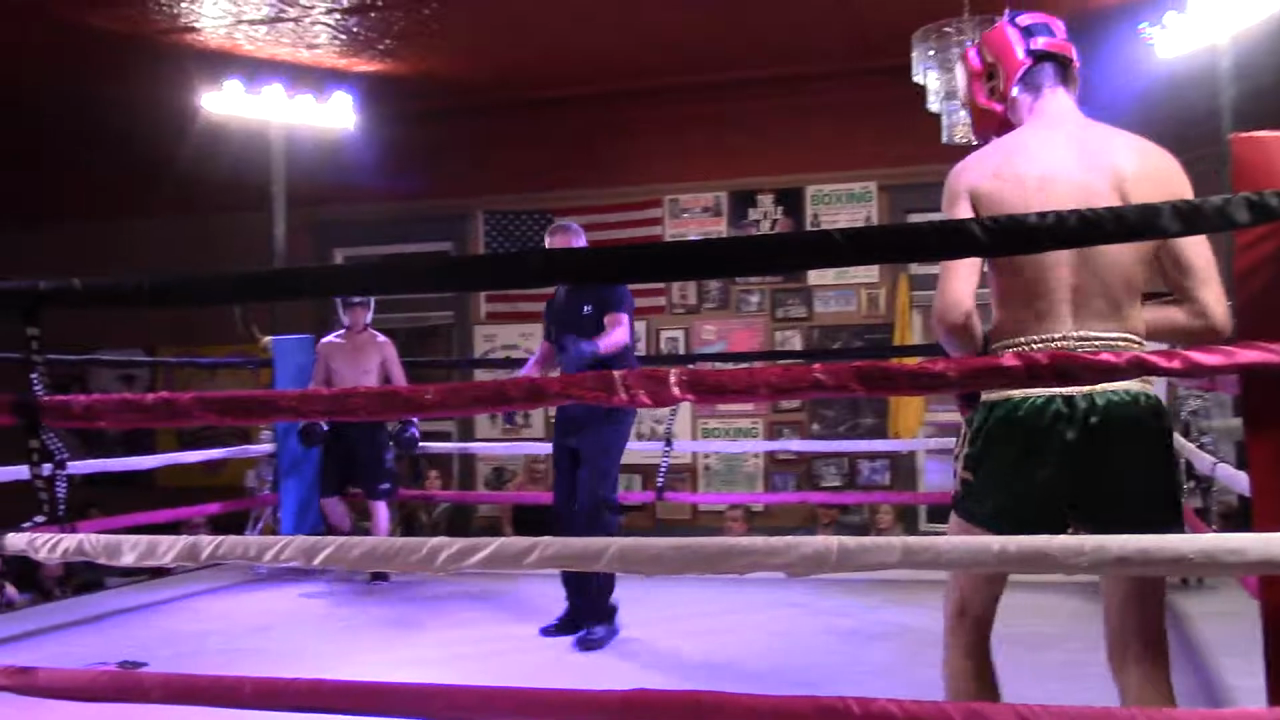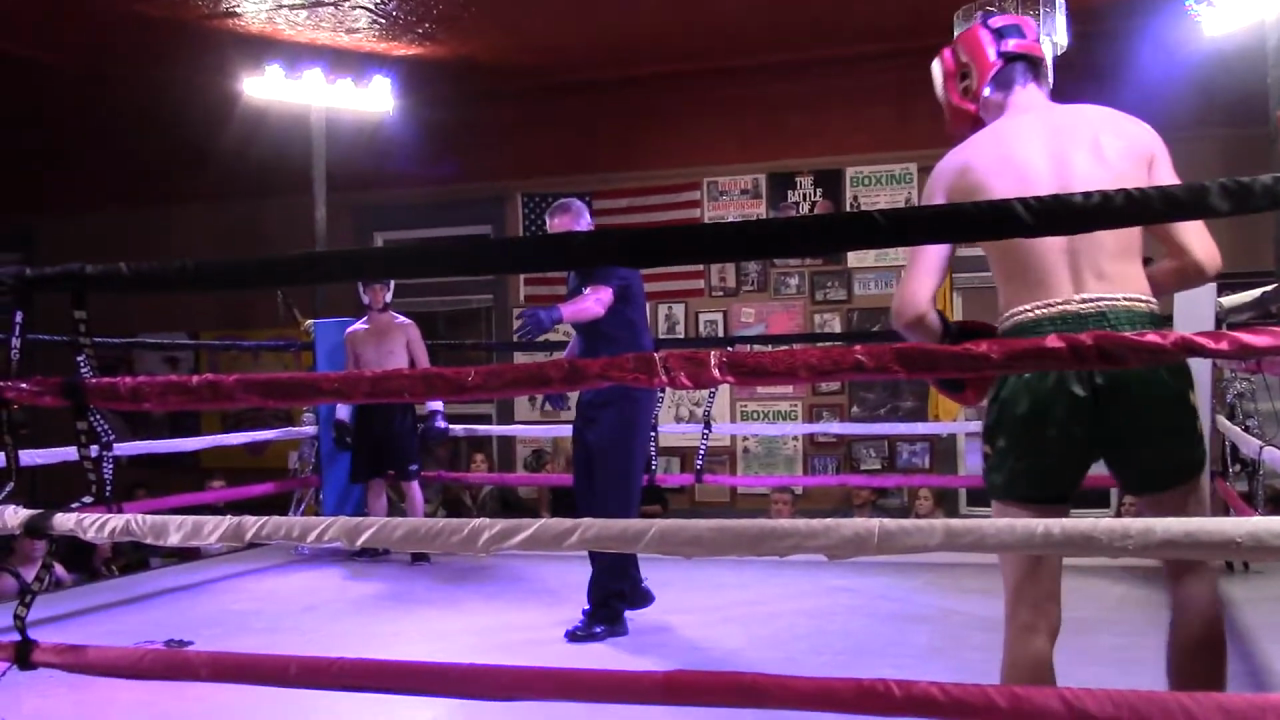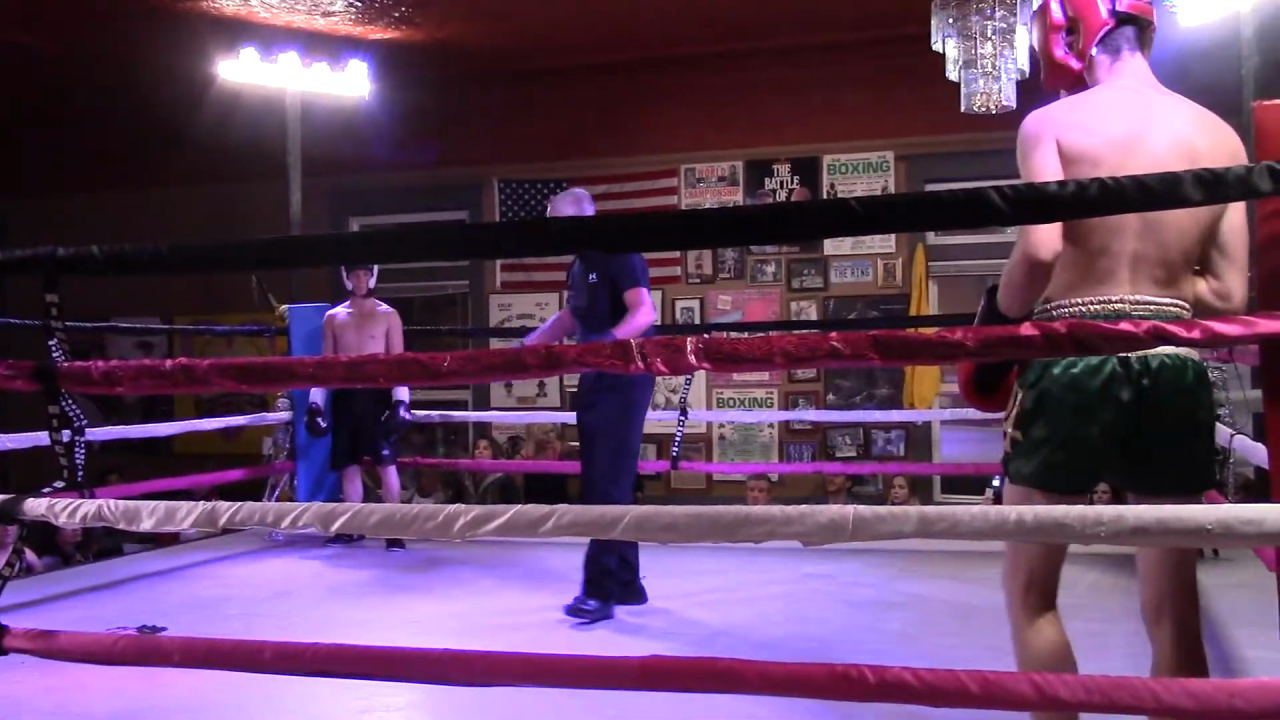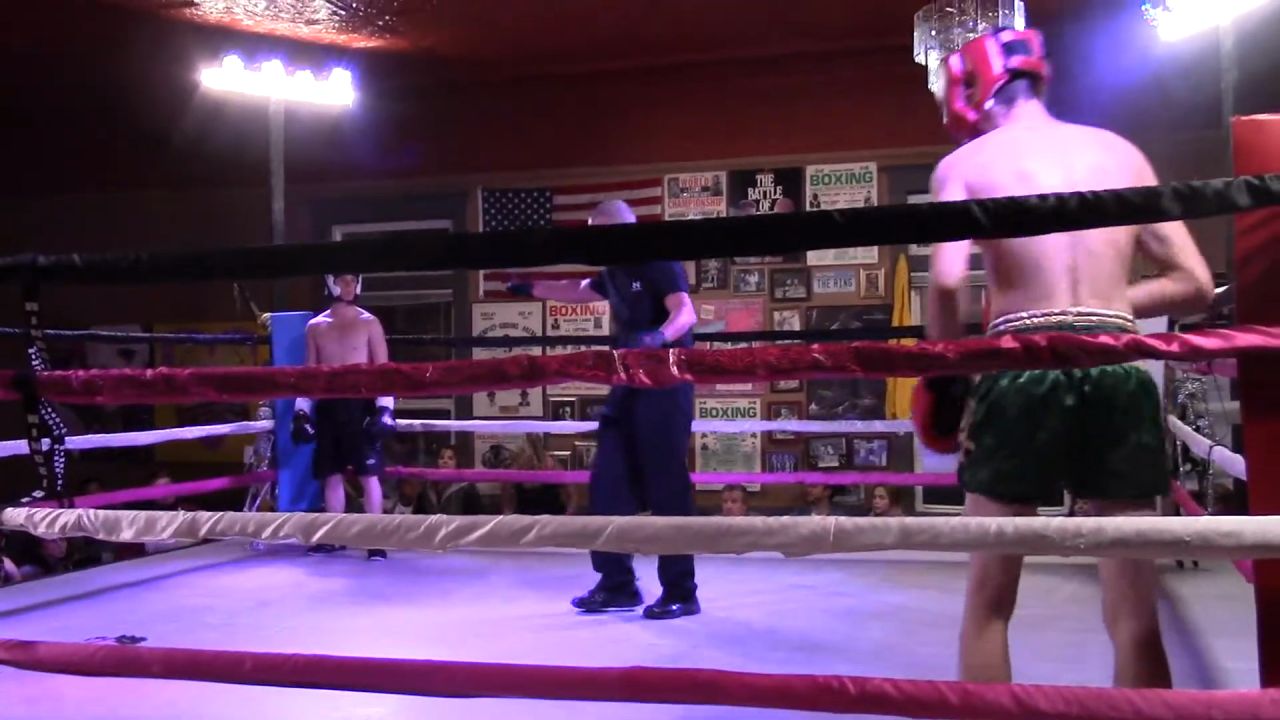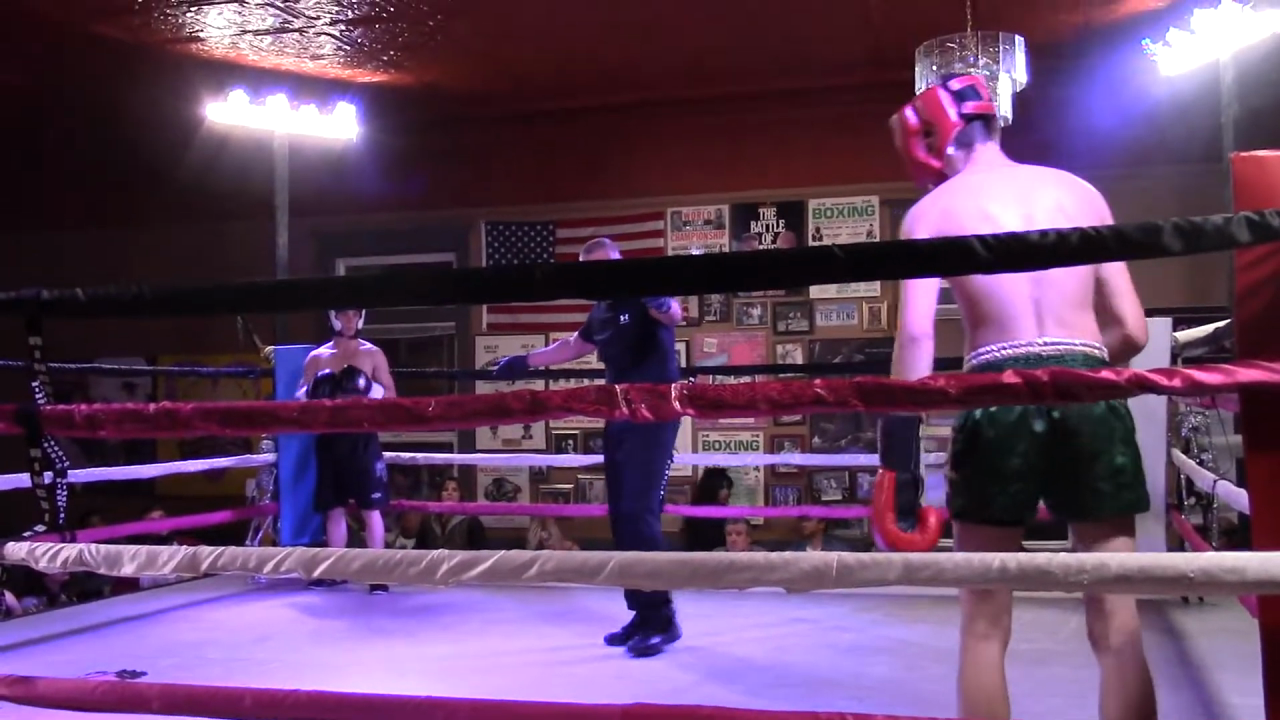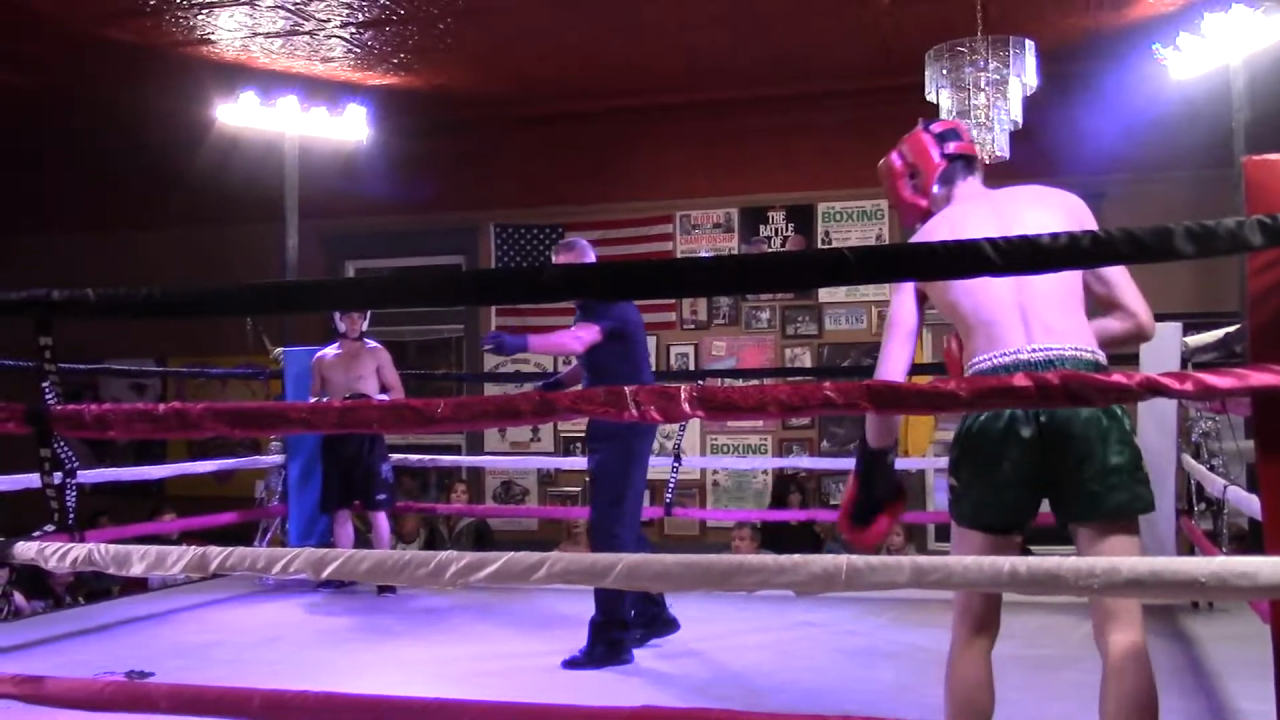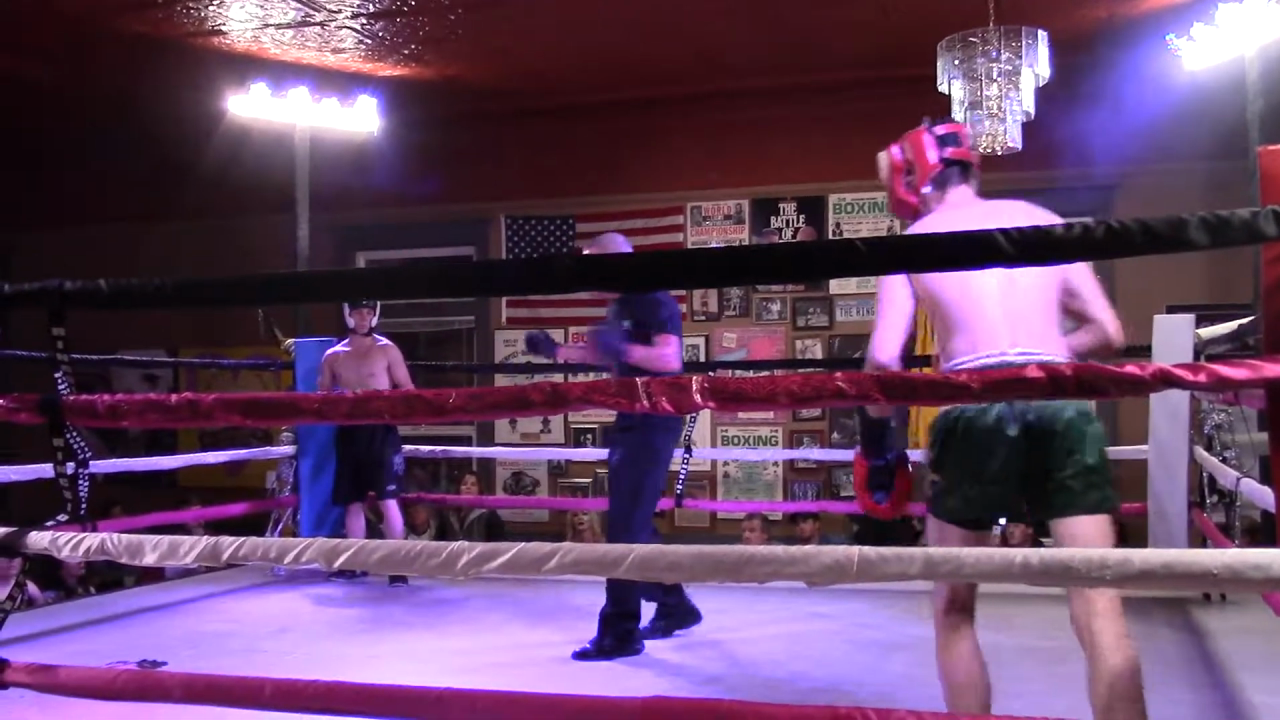
dt=0.7s
person 1, frame 1
left shoulder: (977, 172)
right shoulder: (1156, 166)
left elbow: (953, 313)
right elbow: (1211, 316)
left wrist: (976, 363)
left hip: (1021, 410)
right hip: (1127, 407)
left knee: (967, 622)
right knee: (1141, 654)
person 1, frame 2
left shoulder: (959, 166)
right shoulder: (1131, 132)
left elbow: (912, 312)
right elbow: (1201, 261)
left wrist: (956, 346)
left hip: (1035, 371)
right hip: (1139, 356)
left knee: (1030, 618)
right knee: (1191, 569)
person 1, frame 3
left shoulder: (1053, 123)
right shoulder: (1220, 138)
left elbow: (1038, 249)
right elbow: (1228, 294)
left wrist: (1002, 318)
left hip: (1072, 365)
right hip: (1174, 369)
left knee: (1031, 597)
right knee: (1173, 611)
person 1, frame 4
left shoulder: (965, 164)
right shoulder: (1122, 155)
left elbow: (948, 280)
right elbow: (1194, 284)
left wrist: (942, 374)
left hip: (1021, 376)
right hip: (1119, 375)
left knee: (988, 604)
right knee: (1134, 614)
person 1, frame 5
left shoulder: (930, 212)
right shoulder: (1081, 193)
left elbow: (916, 333)
right elbow: (1130, 330)
left wrist: (898, 452)
left hip: (999, 407)
right hip: (1091, 401)
left knee: (987, 630)
right knee: (1118, 632)
person 1, frame 6
left shoulder: (924, 247)
right shoulder: (1064, 204)
left elbow: (890, 380)
right elbow: (1139, 320)
left wrist: (875, 469)
left hip: (995, 411)
right hip: (1084, 401)
left knee: (974, 626)
right knee: (1121, 628)
person 1, frame 7
left shoulder: (914, 241)
right shoulder: (1044, 222)
left elbow: (883, 356)
right elbow: (1106, 330)
left wrist: (879, 435)
left hip: (974, 410)
right hip: (1060, 405)
left knee: (953, 613)
right knee: (1101, 616)
person 2, frame 1
left shoulder: (609, 287)
right shoulder: (556, 300)
left elbow: (621, 333)
right elbow: (545, 354)
left wrist: (590, 348)
left hip: (608, 410)
right hip: (569, 411)
left knee: (593, 502)
right knee: (566, 509)
left ankle: (600, 611)
right ankle: (581, 608)
person 2, frame 2
left shoulder: (614, 264)
right shoulder: (576, 275)
left elbow: (596, 304)
left wrist: (554, 314)
left hip: (626, 392)
right hip: (595, 392)
left knee: (615, 498)
right knee: (589, 492)
left ankle: (609, 611)
right ankle: (628, 586)
person 2, frame 3
left shoulder: (619, 257)
right shoulder: (579, 264)
left elbow: (646, 312)
right elbow: (565, 319)
left wrist: (606, 340)
right wrist: (524, 349)
left hip: (624, 378)
right hip: (595, 381)
left knee: (608, 482)
right knee: (599, 481)
left ankle: (601, 589)
right ankle: (622, 581)
person 2, frame 4
left shoulder: (660, 264)
right shoulder: (614, 273)
left elbow: (685, 313)
right elbow: (578, 292)
left wrist: (657, 338)
right wrist: (530, 288)
left hip: (664, 388)
right hip: (627, 388)
left knee: (667, 488)
right knee: (608, 482)
left ankle: (681, 592)
right ankle: (617, 582)
person 2, frame 5
left shoulder: (643, 299)
right shoulder: (600, 313)
left elbow: (673, 314)
right elbow: (571, 347)
left wrist: (663, 304)
right wrist: (525, 362)
left hip: (653, 418)
right hip: (619, 420)
left knee: (638, 514)
right knee: (624, 518)
left ankle: (658, 620)
right ankle: (649, 618)
person 2, frame 6
left shoulder: (610, 305)
right shoulder: (588, 310)
left elbow: (574, 341)
left wrist: (520, 342)
right wrist: (558, 384)
left hip: (627, 424)
right hip: (608, 424)
left knee: (609, 528)
right knee: (622, 524)
left ankle: (611, 640)
right ankle: (652, 614)
person 2, frame 7
left shoulder: (654, 302)
right shoulder: (618, 308)
left elbow: (672, 360)
right elbow: (603, 357)
left wrist: (625, 351)
right wrist: (556, 350)
left hip: (656, 421)
right hip: (630, 420)
left knee: (625, 523)
right knee: (634, 521)
left ankle: (619, 632)
right ankle: (675, 606)
person 3, frame 1
left shoulder: (382, 345)
right shoulder: (327, 345)
left elbow: (401, 387)
right elbow: (318, 386)
left wrist: (410, 420)
right wrist: (311, 416)
left hip: (370, 427)
right hip: (338, 428)
left knee: (377, 498)
right knee: (328, 496)
person 3, frame 2
left shoulder: (406, 327)
right shoulder: (353, 334)
left elbow: (425, 370)
left wrist: (435, 410)
right wrist: (342, 418)
left hip: (399, 409)
right hip: (367, 411)
left knee: (408, 479)
right knee: (374, 480)
person 3, frame 3
left shoulder: (388, 315)
right shoulder: (333, 317)
left wrist: (401, 401)
right wrist: (315, 402)
left hip: (376, 395)
right hip: (344, 396)
left knee: (386, 463)
right knee: (348, 466)
person 3, frame 4
left shoulder: (369, 323)
right shoulder: (315, 326)
left elbow: (383, 368)
left wrist: (385, 408)
right wrist: (302, 410)
left hip: (360, 404)
right hip: (328, 406)
left knee: (369, 474)
right knee: (331, 475)
person 3, frame 5
left shoulder: (372, 354)
right shoulder: (316, 357)
left elbow: (391, 397)
right elbow: (300, 399)
left wrist: (367, 386)
right wrist: (313, 390)
left hip: (362, 437)
right hip: (329, 438)
left knee: (371, 508)
right knee: (333, 508)
person 3, frame 6
left shoulder: (376, 353)
right shoulder: (322, 359)
left elbow: (398, 393)
right elbow: (313, 397)
left wrist: (372, 400)
right wrist: (320, 405)
left hip: (367, 438)
right hip: (335, 439)
left knee: (377, 509)
right knee: (339, 510)
person 3, frame 7
left shoulder: (387, 350)
right shoulder: (332, 356)
left elbow: (408, 391)
right elbow: (321, 396)
left hip: (381, 432)
right hip: (349, 434)
left knee: (388, 501)
right knee: (352, 503)
